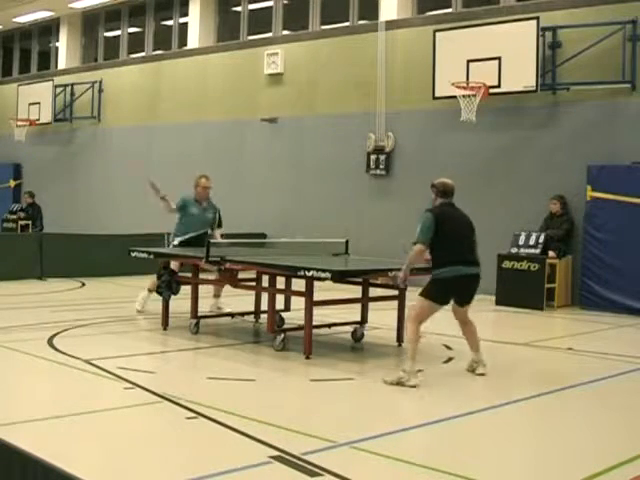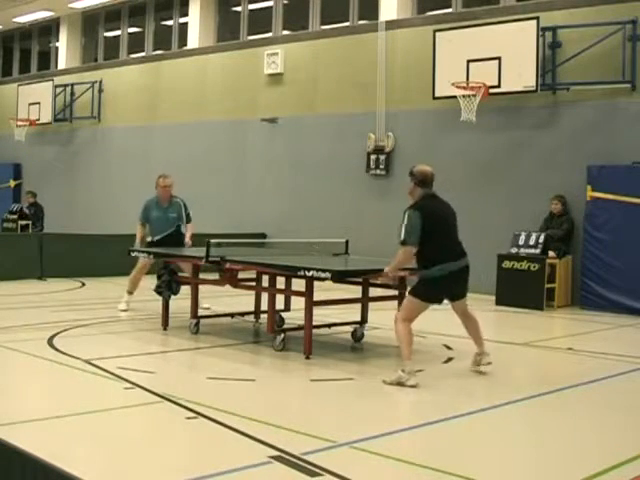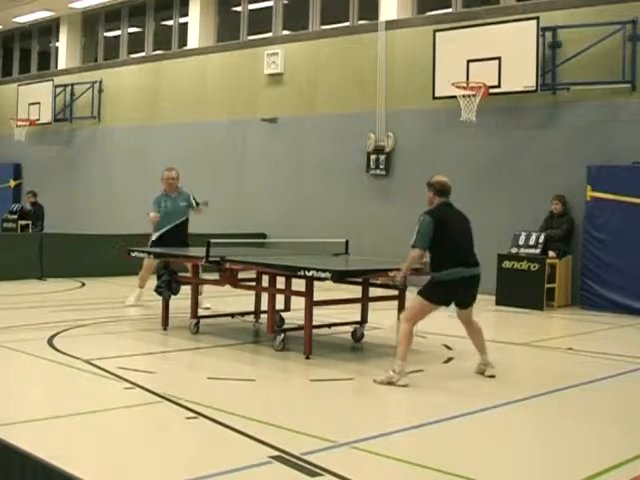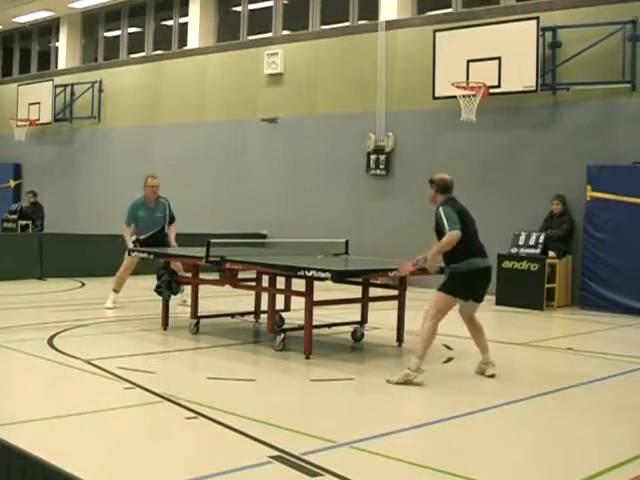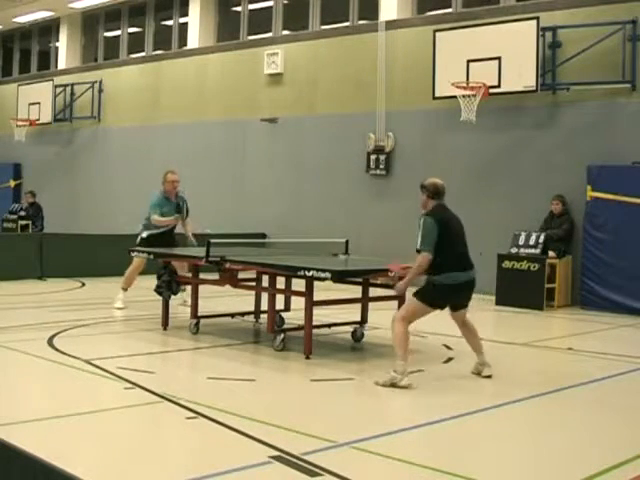
dt=0.5s
person 1, frame 1
left shoulder: (432, 214)
right shoulder: (465, 218)
left elbow: (420, 248)
left wrist: (405, 269)
left hip: (447, 276)
right hip: (472, 274)
left knee: (414, 320)
right knee: (462, 316)
left ankle: (408, 372)
right ankle: (478, 361)
person 1, frame 2
left shoulder: (415, 210)
right shoulder: (445, 206)
left elbow: (409, 249)
left wrist: (391, 268)
left hip: (435, 275)
right hip: (459, 268)
left knee: (402, 319)
right knee: (463, 312)
left ankle: (407, 372)
right ankle: (482, 354)
person 1, frame 3
left shoulder: (430, 216)
right shoulder: (462, 217)
left elbow: (417, 253)
left wrist: (402, 271)
right wrist: (435, 260)
left hip: (446, 280)
right hip: (472, 277)
left knee: (407, 318)
right knee: (467, 319)
left ankle: (398, 372)
right ankle: (486, 363)
person 1, frame 4
left shoulder: (444, 208)
right shoulder: (458, 208)
left elbow: (454, 235)
left wrist: (433, 255)
right wrist: (428, 256)
left hip: (465, 271)
right hip: (482, 270)
left knee: (431, 317)
right knee: (468, 315)
left ankle: (414, 370)
right ankle: (487, 363)
person 1, frame 5
left shoulder: (429, 218)
right shoulder: (453, 218)
left elbow: (426, 257)
left wrist: (406, 281)
right wrist: (415, 270)
left hip: (445, 282)
right hip: (466, 280)
left knee: (401, 319)
right knee: (461, 320)
left ankle: (400, 373)
right ankle: (483, 364)
person 2, frame 1
left shoulder: (214, 208)
right shoulder: (187, 200)
left elbow: (216, 229)
right elbow: (172, 209)
left wrist: (218, 241)
right wrist: (163, 198)
right hip: (181, 243)
right knee: (169, 271)
left ankle: (216, 304)
right ankle: (145, 296)
person 2, frame 2
left shoulder: (179, 203)
right shoulder: (149, 204)
left elbow: (188, 223)
right elbow: (141, 224)
left wrist: (188, 237)
right wrist: (138, 242)
left hip: (176, 242)
right hip: (156, 242)
left knee: (192, 270)
right knee: (140, 268)
right ankle: (126, 300)
person 2, frame 3
left shoulder: (185, 195)
right shoulder: (159, 199)
left elbow: (196, 209)
right elbow: (151, 218)
left wrist: (201, 207)
right wrist: (154, 217)
left hip: (180, 240)
right hip: (161, 239)
right knee: (147, 268)
right ankle: (137, 295)
person 2, frame 4
left shoulder: (164, 203)
right shoulder: (135, 204)
left elbow: (171, 225)
right elbow: (127, 226)
left wrist: (172, 242)
right wrist: (129, 243)
left hip: (160, 240)
right hip: (139, 240)
left knee: (178, 267)
right knee: (126, 267)
left ankle: (182, 297)
right ankle: (112, 298)
person 2, frame 5
left shoulder: (181, 200)
right shoulder: (158, 199)
left elbow: (185, 219)
right elbow: (154, 219)
left wrist: (189, 234)
right wrist: (171, 220)
left hip: (168, 238)
right hip: (149, 236)
left knee: (182, 265)
right knee: (137, 265)
left ankle: (184, 297)
right ankle: (120, 297)
